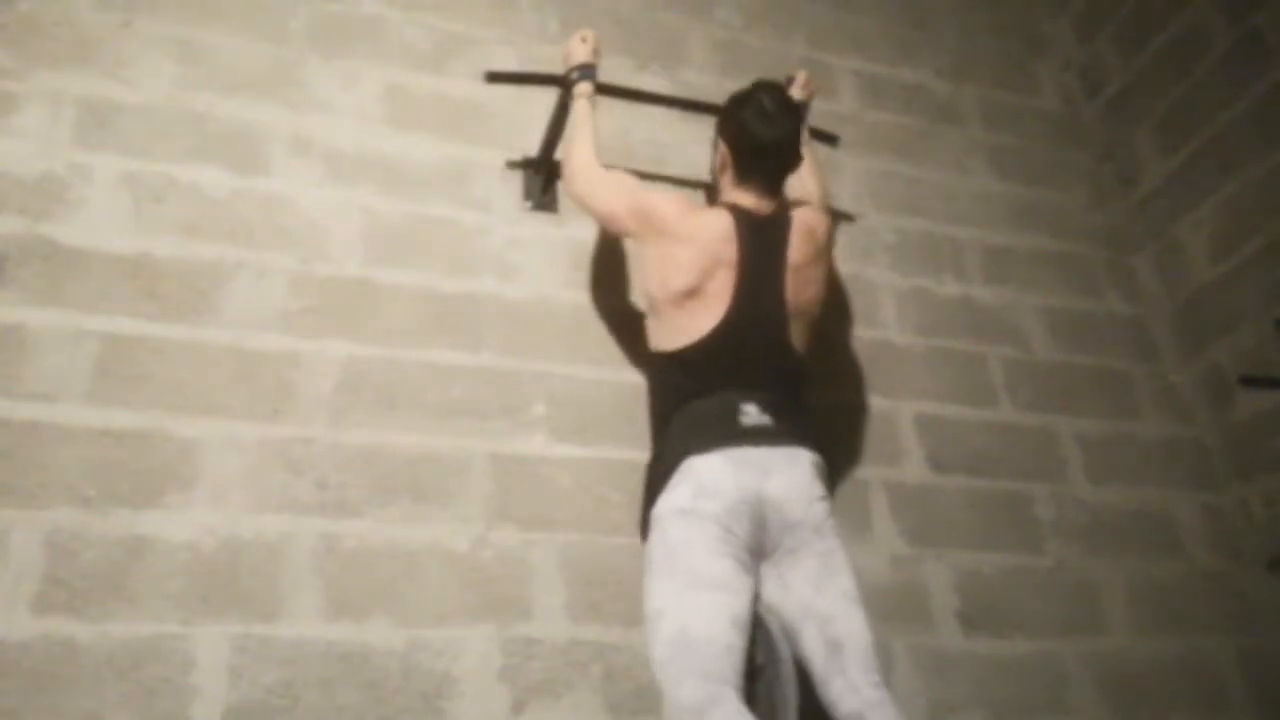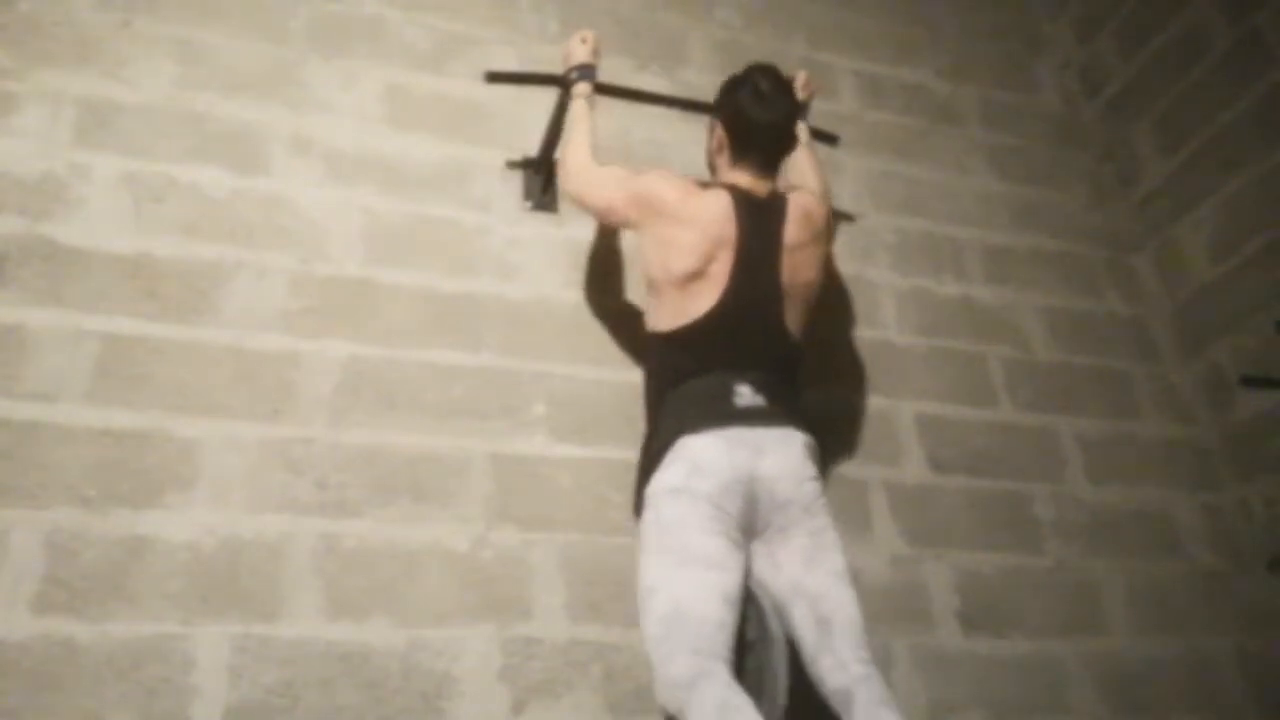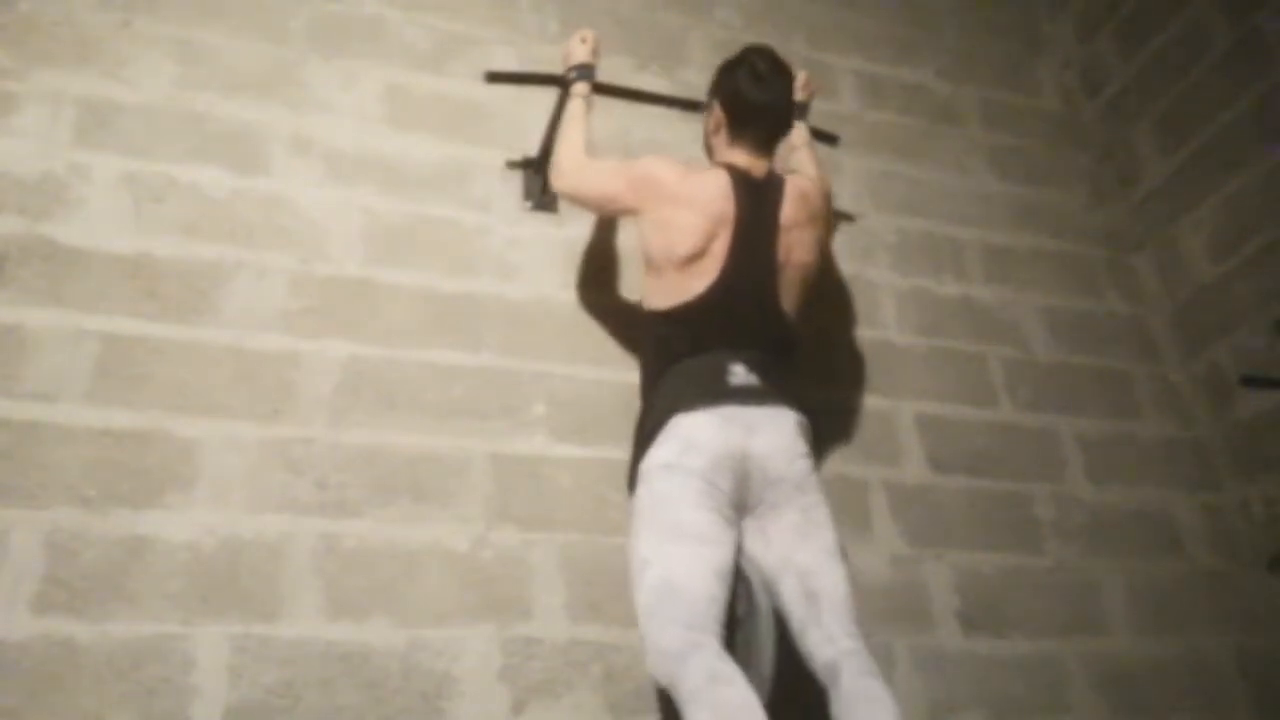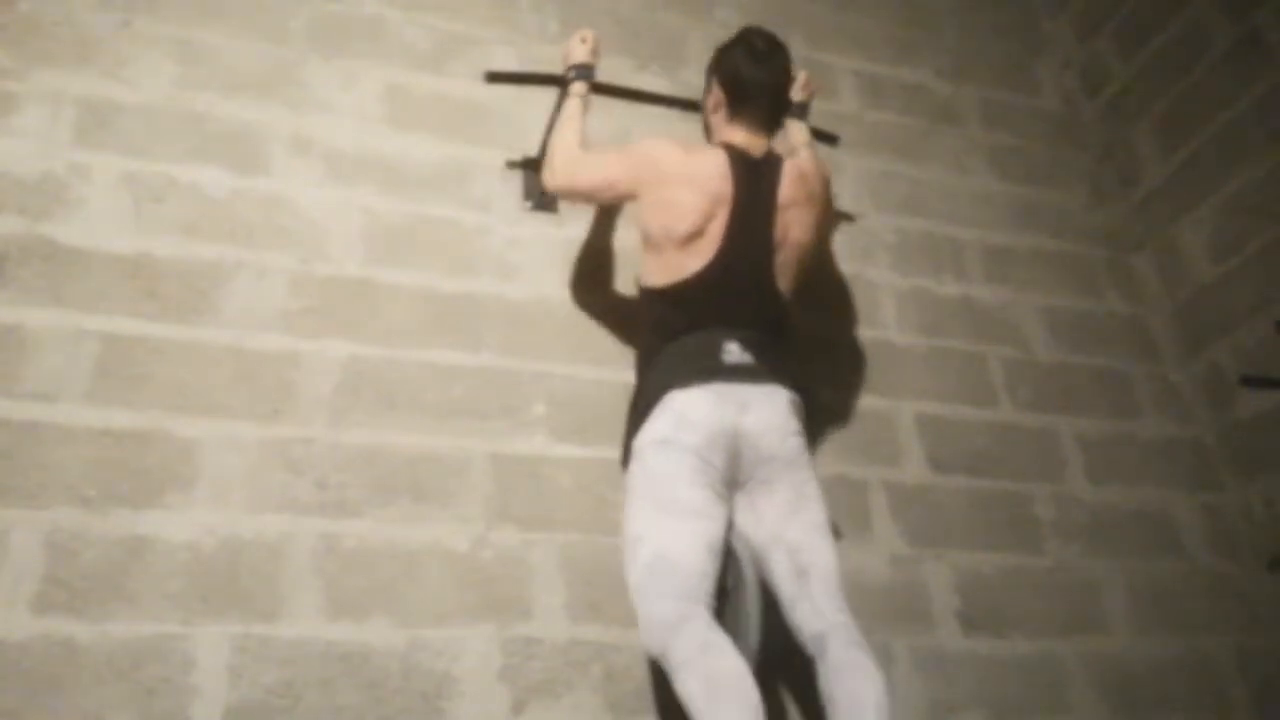
dt=0.1s
person 1, frame 1
left shoulder: (674, 226)
right shoulder: (812, 236)
left elbow: (580, 174)
right elbow: (807, 193)
left wrist: (582, 81)
right wrist: (795, 117)
left hip: (702, 477)
right hip: (792, 471)
person 1, frame 2
left shoulder: (672, 205)
right shoulder: (810, 219)
left elbow: (575, 175)
left wrist: (582, 82)
right wrist: (799, 122)
left hip: (697, 455)
right hip: (785, 453)
person 1, frame 3
left shoulder: (669, 187)
right shoulder: (808, 204)
left elbow: (567, 173)
left wrist: (580, 81)
right wrist: (799, 120)
left hip: (689, 434)
right hip: (778, 432)
left knee: (683, 639)
right knee: (839, 646)
person 1, frame 4
left shoulder: (667, 165)
right shoulder: (807, 182)
left elbow: (558, 174)
left wrist: (578, 80)
right wrist: (798, 122)
left hip: (685, 409)
right hip: (772, 409)
left knee: (673, 608)
right knee: (826, 614)
